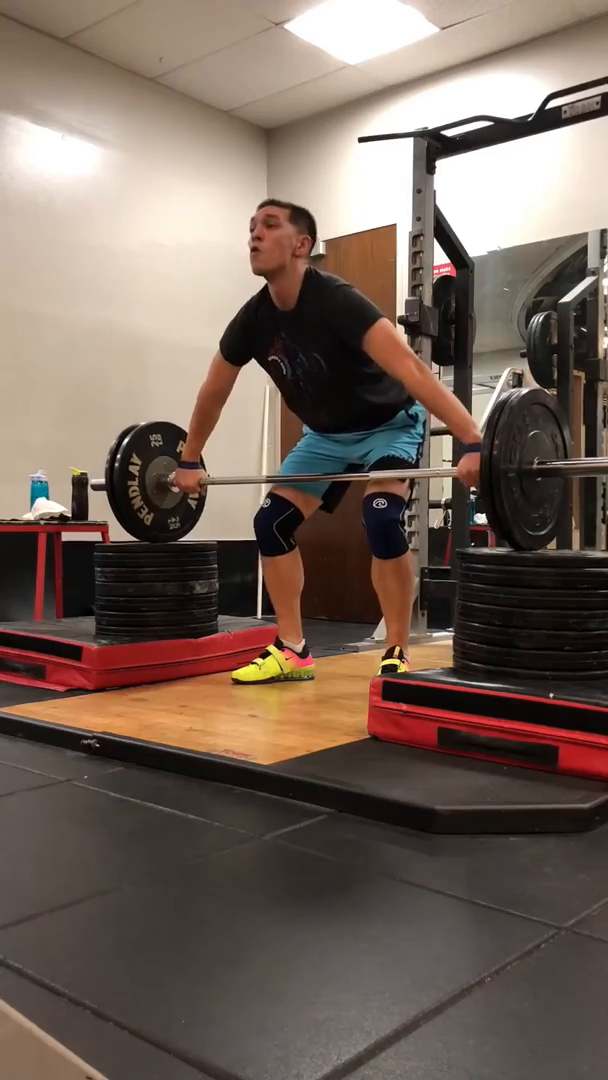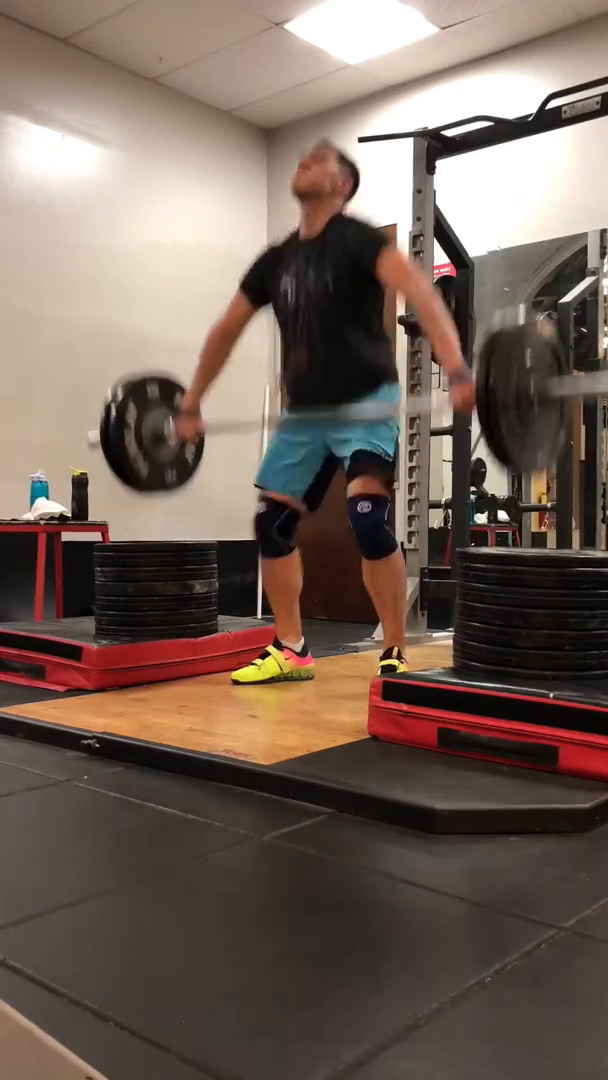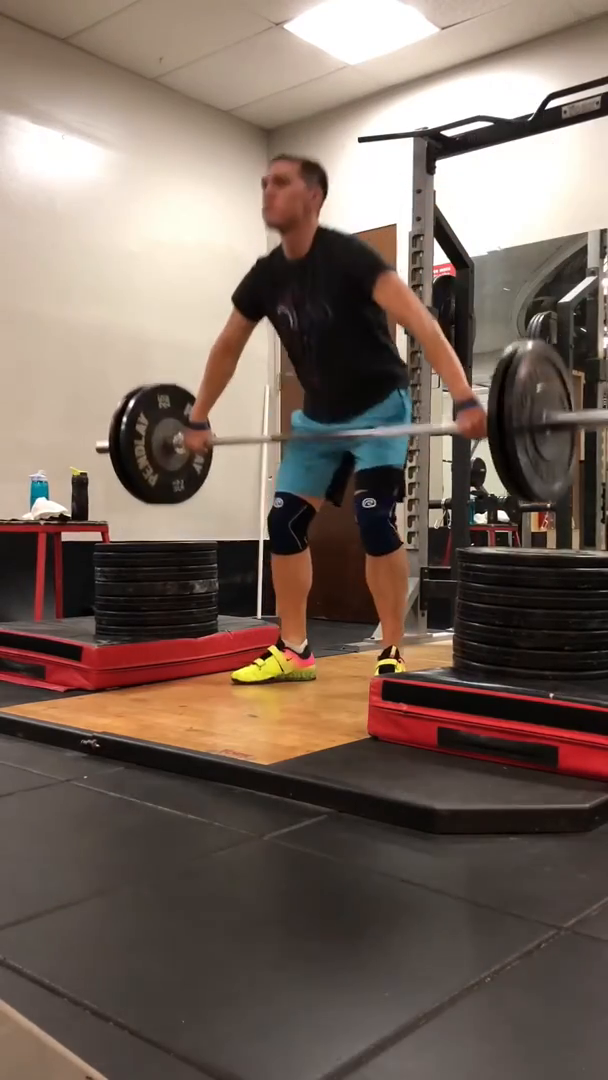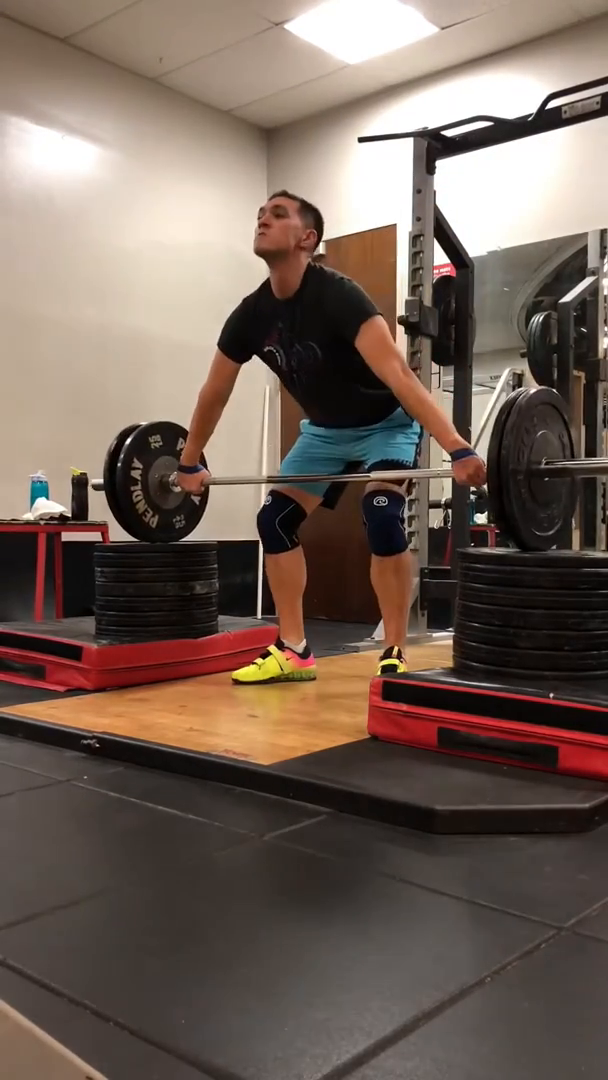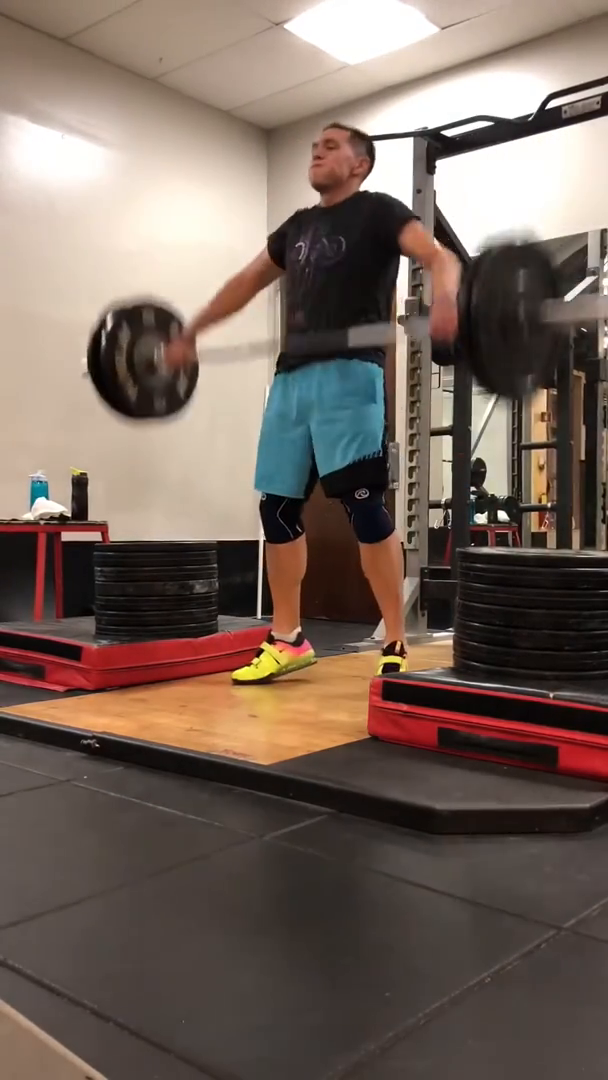
dt=1s
person 1, frame 1
left shoulder: (336, 302)
right shoulder: (252, 320)
left elbow: (411, 370)
right elbow: (212, 394)
left wrist: (474, 445)
right wrist: (189, 462)
left hip: (387, 424)
right hip: (325, 433)
left knee: (382, 519)
right knee: (272, 521)
left ankle: (397, 657)
right ankle: (292, 651)
person 1, frame 2
left shoulder: (358, 238)
right shoulder: (276, 257)
left elbow: (421, 294)
right elbow: (226, 331)
left wrist: (457, 373)
right wrist: (190, 406)
left hip: (364, 402)
right hip: (304, 411)
left knee: (367, 516)
right knee: (271, 521)
left ankle: (394, 655)
right ankle: (291, 649)
person 1, frame 3
left shoulder: (348, 256)
right shoulder: (263, 277)
left elbow: (418, 320)
right elbow: (226, 348)
left wrist: (463, 399)
right wrist: (198, 418)
left hip: (377, 408)
right hip: (318, 416)
left knee: (373, 515)
right knee: (285, 518)
left ankle: (392, 654)
right ankle: (293, 649)
person 1, frame 4
left shoulder: (337, 296)
right shoulder: (251, 314)
left elbow: (396, 373)
right elbow: (214, 393)
left wrist: (458, 449)
right wrist: (189, 461)
left hip: (384, 423)
right hip: (325, 429)
left knee: (381, 516)
right knee: (277, 517)
left ankle: (395, 657)
right ankle: (293, 651)
person 1, frame 5
left shoulder: (375, 210)
right shoulder: (298, 225)
left elbow: (438, 258)
right elbow: (247, 281)
left wrist: (446, 301)
right wrist: (192, 332)
left hip: (349, 373)
right hip: (294, 378)
left knee: (363, 502)
right knee: (278, 507)
left ankle: (396, 651)
right ankle: (288, 641)
